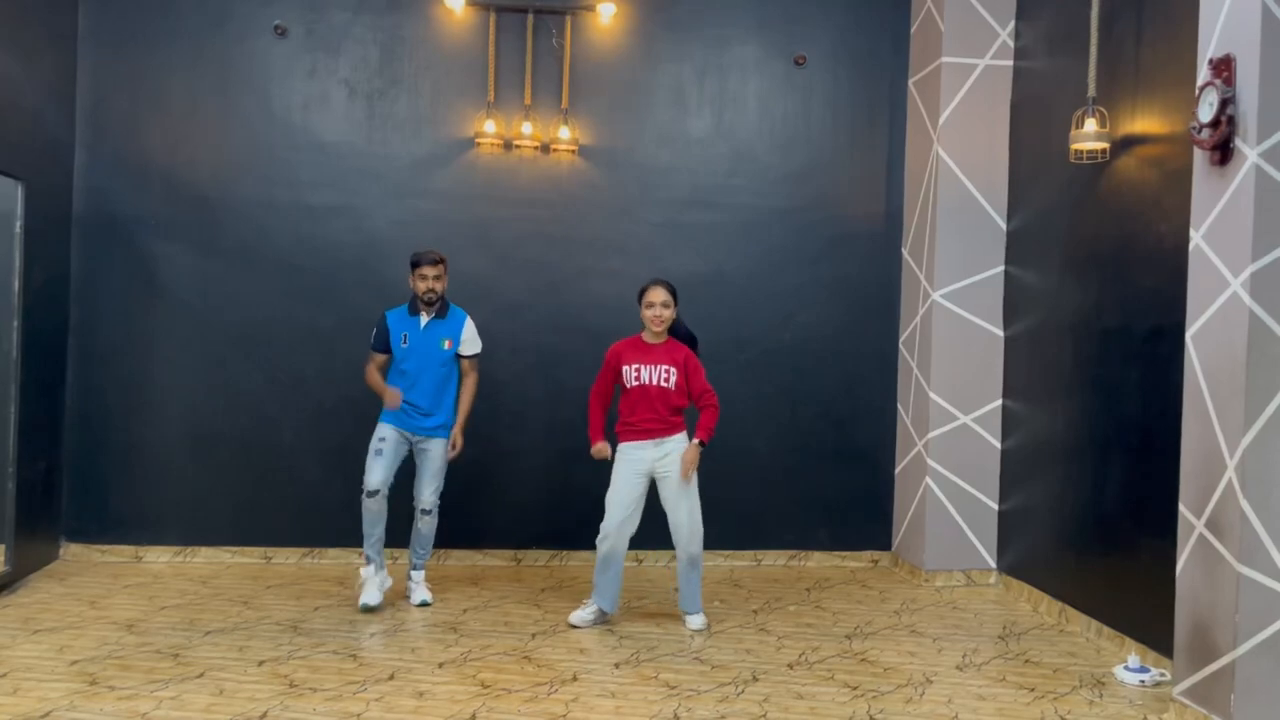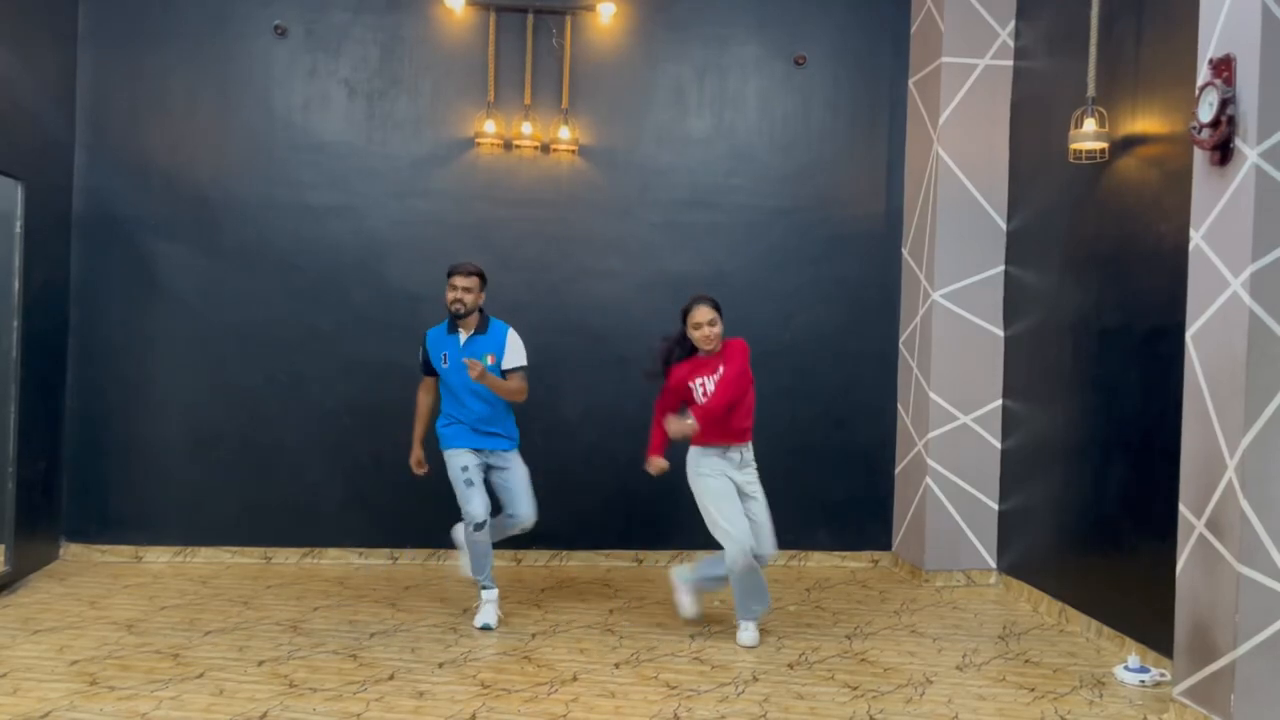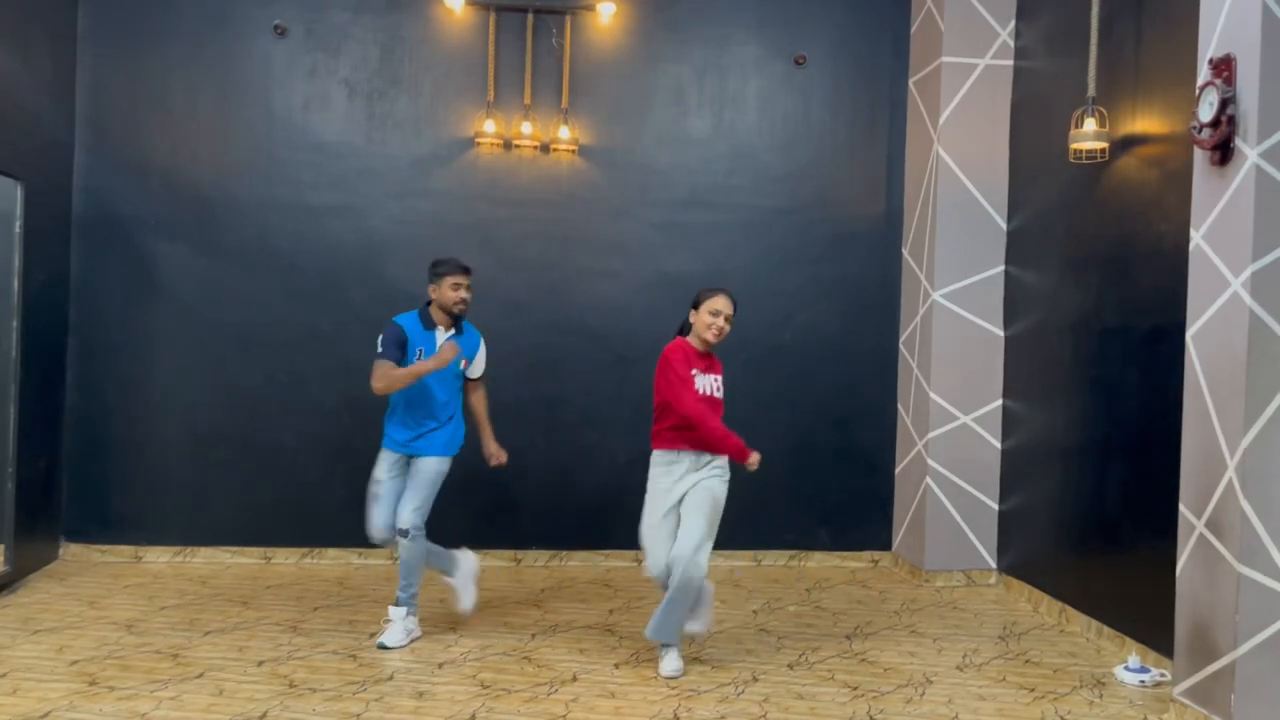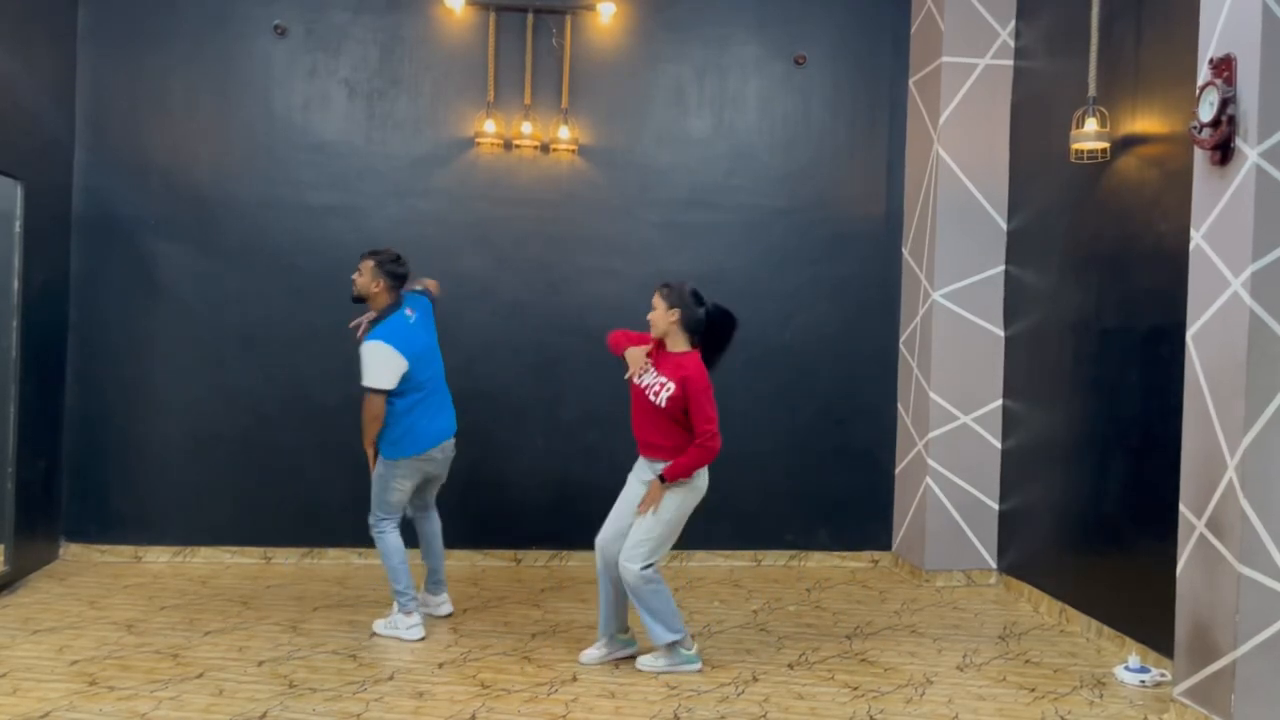
dt=1s
person 1, frame 1
left shoulder: (461, 324)
right shoulder: (391, 321)
left elbow: (469, 376)
right elbow: (372, 369)
left wrist: (459, 426)
right wrist: (384, 391)
left hip: (437, 429)
right hip: (395, 421)
left knee: (427, 503)
right knee: (373, 486)
left ankle: (416, 577)
right ankle: (375, 570)
person 1, frame 2
left shoulder: (505, 336)
right shoulder: (432, 339)
left elbow: (519, 393)
right elbow: (426, 390)
left wrist: (486, 378)
right wrist: (416, 444)
left hip: (502, 442)
right hip: (458, 443)
left knee: (524, 517)
right knee: (477, 516)
left ankle: (468, 539)
right ankle: (488, 597)
person 1, frame 3
left shoulder: (472, 340)
right shoulder: (400, 329)
right elbow: (379, 383)
left wrist: (488, 438)
right wrist: (431, 364)
left hip: (437, 447)
right hip: (397, 444)
left knee: (405, 524)
right knee: (380, 531)
left ankle: (404, 614)
right ankle: (458, 565)
person 1, frame 4
left shoulder: (381, 345)
right shoulder: (417, 302)
left elbow: (374, 410)
right elbow: (429, 286)
left wrist: (370, 449)
right wrist: (377, 315)
left hip: (408, 446)
right hip: (445, 435)
left knee: (383, 523)
right knee: (423, 507)
left ankle: (407, 615)
right ankle: (436, 593)
person 2, frame 1
left shoulder: (684, 356)
right shoulder: (621, 351)
left elbow: (708, 404)
right elbow: (600, 393)
left wrist: (697, 446)
right wrist: (597, 435)
left hip: (673, 448)
right hip: (631, 450)
left knee: (688, 532)
right knee: (614, 529)
left ankle: (691, 606)
right ankle: (601, 604)
person 2, frame 2
left shoulder: (737, 349)
right shoulder: (680, 372)
left elbow: (730, 389)
right elbow: (662, 414)
left wrist: (695, 419)
right wrist: (655, 452)
left hip: (743, 458)
right hip: (704, 462)
left knee: (762, 549)
right knee: (740, 547)
left ankle: (688, 578)
right ankle: (748, 616)
person 2, frame 3
left shoulder: (715, 362)
right shoulder: (675, 353)
right elbow: (693, 412)
right wrist: (742, 450)
left hip: (711, 468)
right hip: (668, 463)
left knee: (688, 563)
right knee: (659, 566)
left ankle: (667, 642)
right ankle: (696, 594)
person 2, frame 4
left shoulder: (692, 373)
right shoulder: (651, 344)
left elbow: (709, 443)
right elbow: (615, 337)
left wrist: (665, 481)
right wrist: (631, 349)
left hip: (680, 477)
right hip: (649, 467)
left knee: (635, 563)
right knee: (607, 547)
left ankle: (682, 649)
right ankle: (616, 638)
